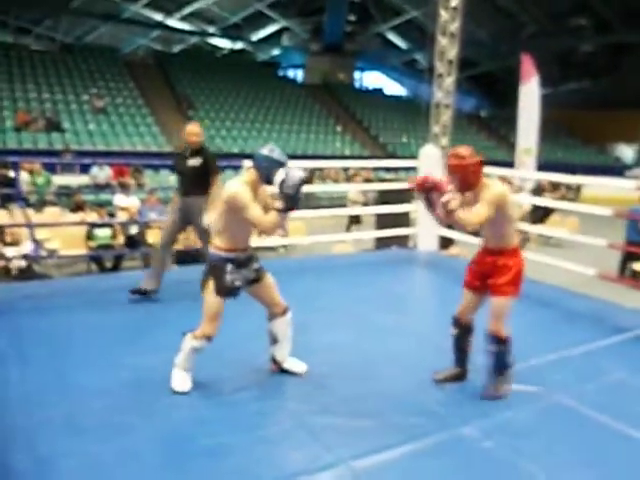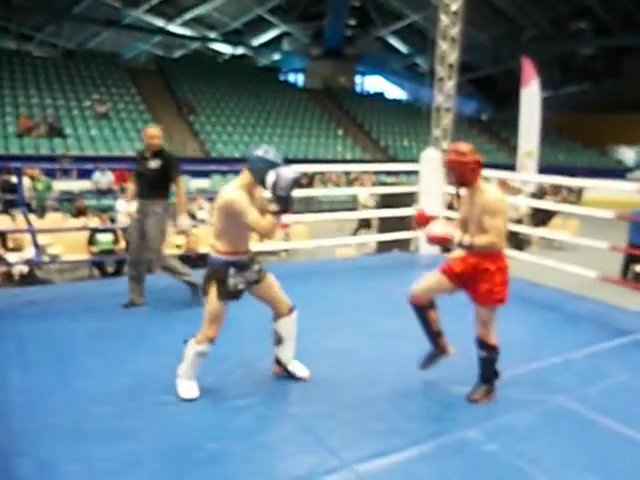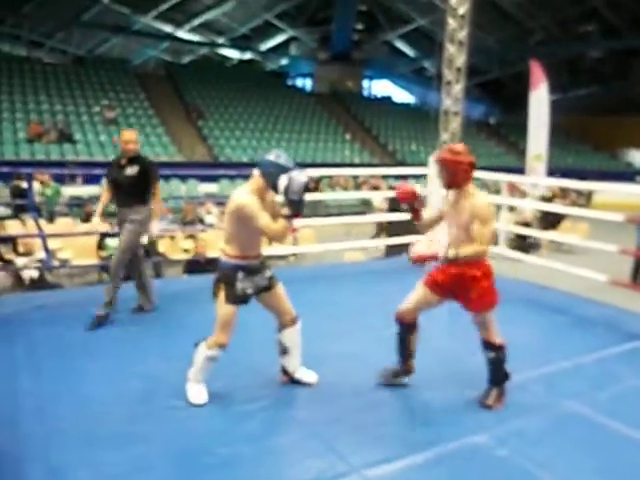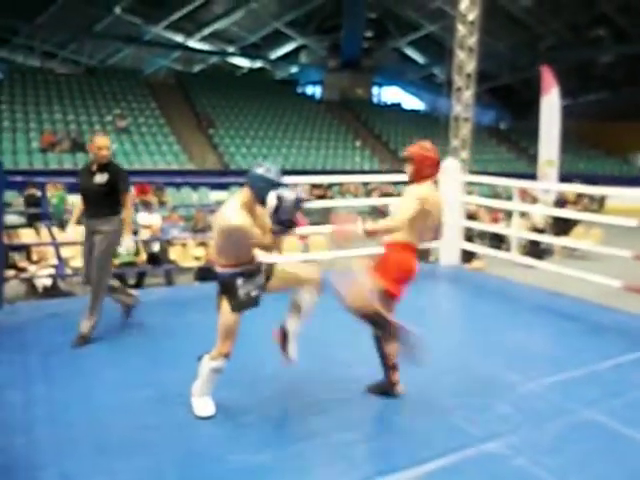
dt=0.3s
person 1, frame 1
left shoulder: (496, 191)
right shoulder: (470, 193)
left elbow: (469, 223)
right elbow: (448, 218)
left wrist: (446, 196)
right wrist: (428, 195)
left hip: (507, 260)
right hip: (485, 256)
left knee: (496, 325)
right knee: (462, 316)
left ankle: (500, 374)
right ankle: (460, 368)
person 1, frame 2
left shoulder: (492, 197)
right shoulder: (467, 195)
left elbow: (495, 241)
left wrist: (456, 240)
right wrist: (436, 225)
left hip: (490, 266)
right hip: (468, 260)
left knee: (484, 331)
right knee: (417, 294)
left ankle: (487, 382)
right ankle: (439, 344)
person 1, frame 3
left shoulder: (481, 204)
right shoulder: (451, 198)
left elbow: (481, 248)
right elbow: (428, 225)
left wrist: (440, 254)
right wrist: (413, 206)
left hip: (473, 272)
right hip: (448, 270)
left knee: (488, 332)
right knee: (405, 312)
left ankle: (498, 384)
right ankle: (405, 365)
person 1, frame 4
left shoulder: (419, 192)
right shoulder: (431, 195)
left elbow: (398, 222)
right elbow: (434, 233)
left wrist: (361, 227)
left hip: (398, 258)
right hip: (403, 258)
left knee: (352, 297)
right knee: (378, 318)
left ankle: (391, 329)
right ankle: (392, 380)
person 2, frame 1
left shoulder: (260, 189)
right shoulder: (237, 192)
left elbow: (275, 221)
right elbow: (267, 227)
left wrist: (288, 199)
right wrist: (286, 200)
left hip: (246, 258)
right hip: (222, 263)
left knee: (280, 308)
right knee: (208, 330)
left ankle: (280, 359)
right ankle: (182, 367)
person 2, frame 2
left shoulder: (255, 190)
right shoulder: (233, 196)
left elbow: (268, 222)
right elbow: (265, 230)
left wrist: (281, 200)
right wrist: (280, 202)
left hip: (246, 260)
right hip: (224, 266)
left knee: (285, 307)
right knee: (210, 332)
left ankle: (284, 361)
right ankle: (186, 376)
person 2, frame 3
left shoulder: (265, 194)
right shoulder: (244, 201)
left elbow: (278, 226)
right elbow: (277, 235)
left wrist: (292, 203)
right wrist: (292, 205)
left hip: (257, 265)
right hip: (233, 271)
left knee: (289, 318)
right knee: (221, 338)
left ankle: (291, 369)
right ankle: (195, 380)
person 2, frame 4
left shoulder: (252, 204)
right shoulder: (235, 219)
left elbow: (267, 231)
right elbow: (269, 245)
left wrist: (281, 219)
right wrist: (283, 220)
left hip: (254, 267)
right hip: (233, 278)
left knee: (312, 277)
right knee: (224, 347)
left ankle: (288, 333)
right ankle: (200, 393)
person 3, frame 1
left shoulder: (207, 156)
right shoulder: (181, 155)
left elbow: (215, 184)
left wrist: (212, 210)
right wrist: (174, 203)
left hip: (199, 204)
right hip: (181, 204)
left knee: (209, 246)
right knee: (165, 244)
right ankle: (149, 286)
person 3, frame 2
left shoulder: (167, 158)
right shoulder: (140, 157)
left elbow: (179, 186)
right elbow: (134, 182)
left wrist: (183, 214)
left hip: (157, 208)
right hip: (141, 208)
left knee: (155, 256)
right knee: (134, 253)
left ankle: (190, 279)
right ankle: (136, 297)
person 3, frame 3
left shoulder: (145, 164)
right shoulder: (114, 164)
left elbow: (156, 192)
right elbow: (108, 190)
left wrist: (155, 219)
right wrist: (97, 214)
left hip: (137, 216)
right hip: (122, 216)
left knee: (117, 264)
right knee: (135, 261)
left ankle: (105, 311)
right ankle: (146, 302)
person 3, frame 4
left shoulder: (115, 172)
right shoulder: (85, 171)
left elbow: (127, 203)
right elbow: (83, 200)
left wrist: (128, 233)
right wrist: (72, 222)
left hip: (108, 227)
right hip: (90, 227)
left knee: (98, 279)
right knee: (90, 277)
left ankle: (86, 329)
right ankle: (128, 299)
